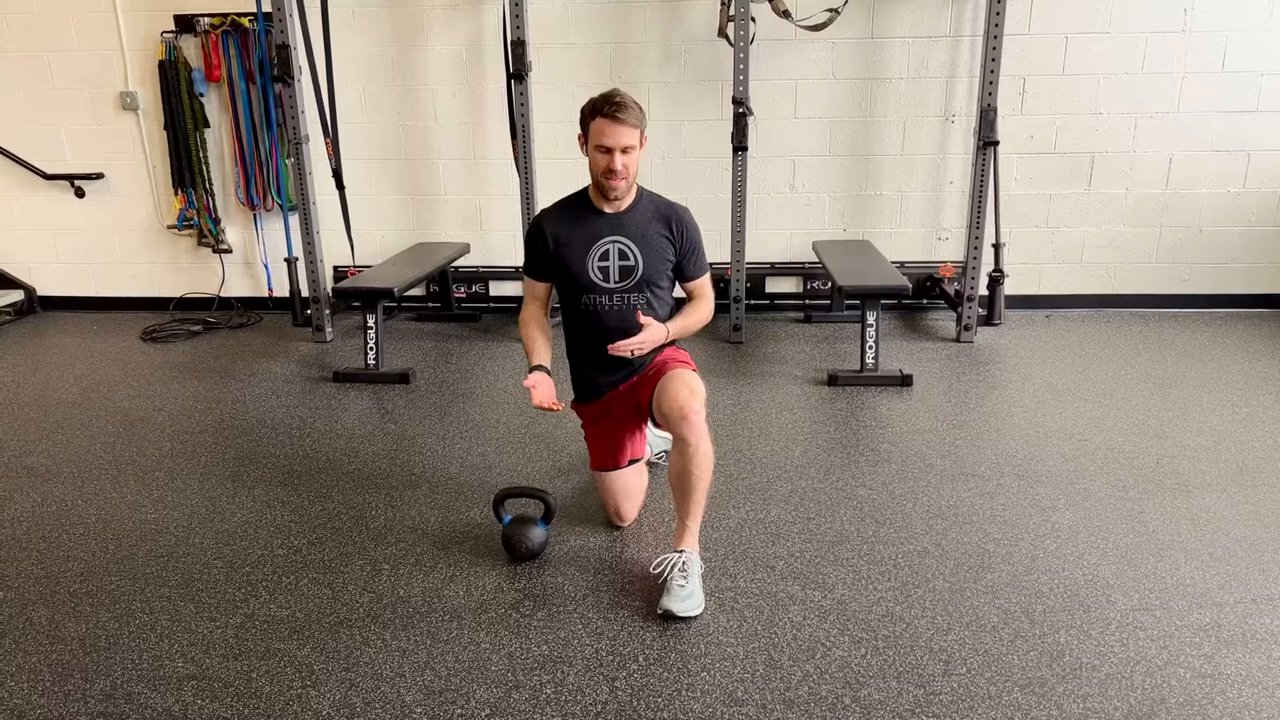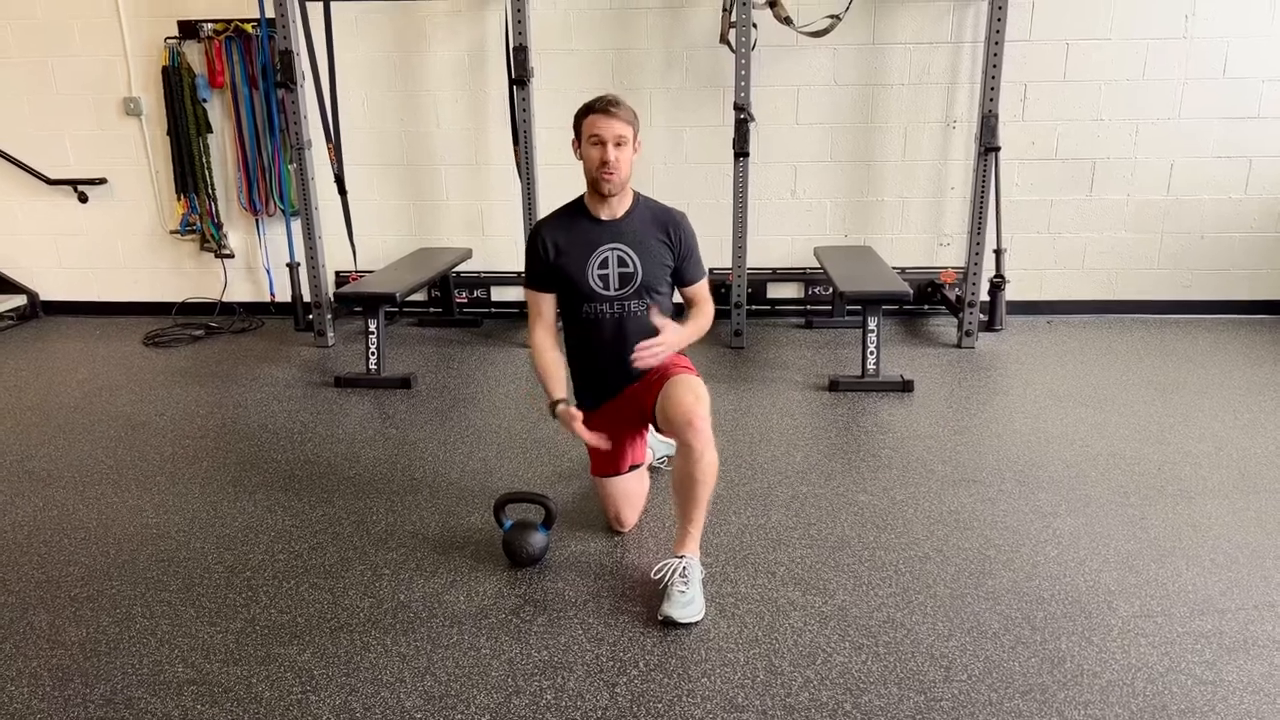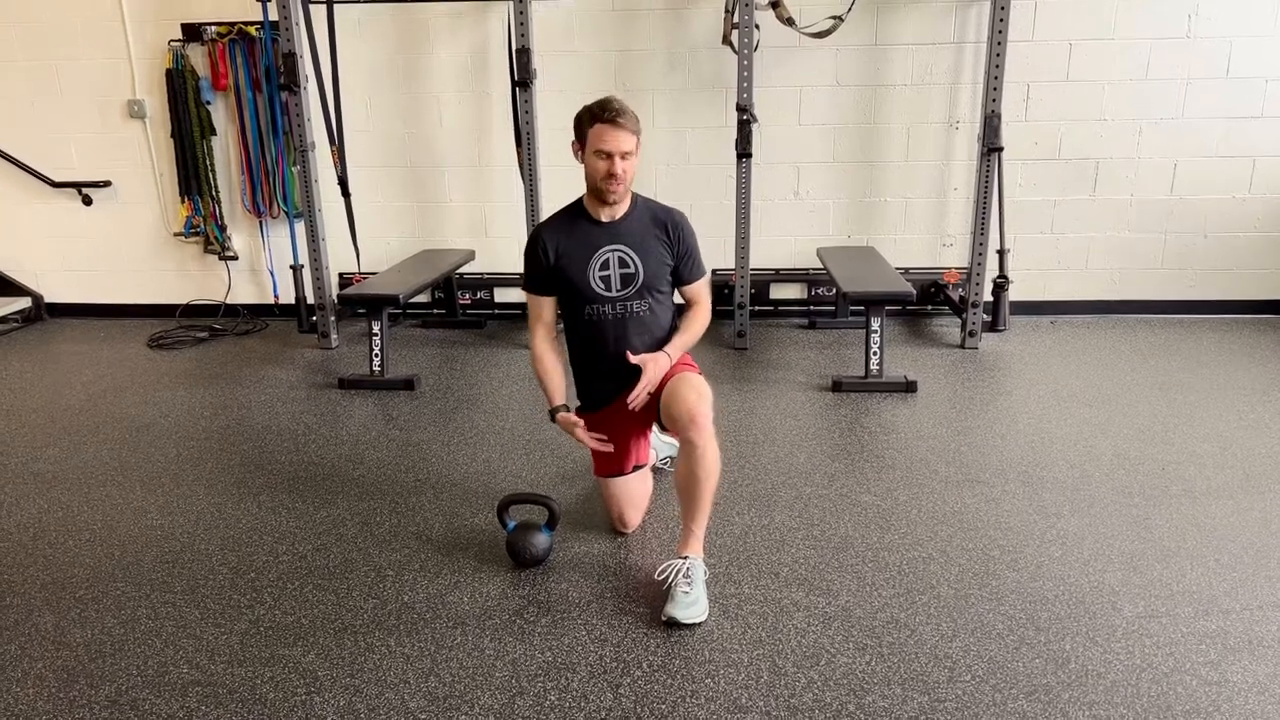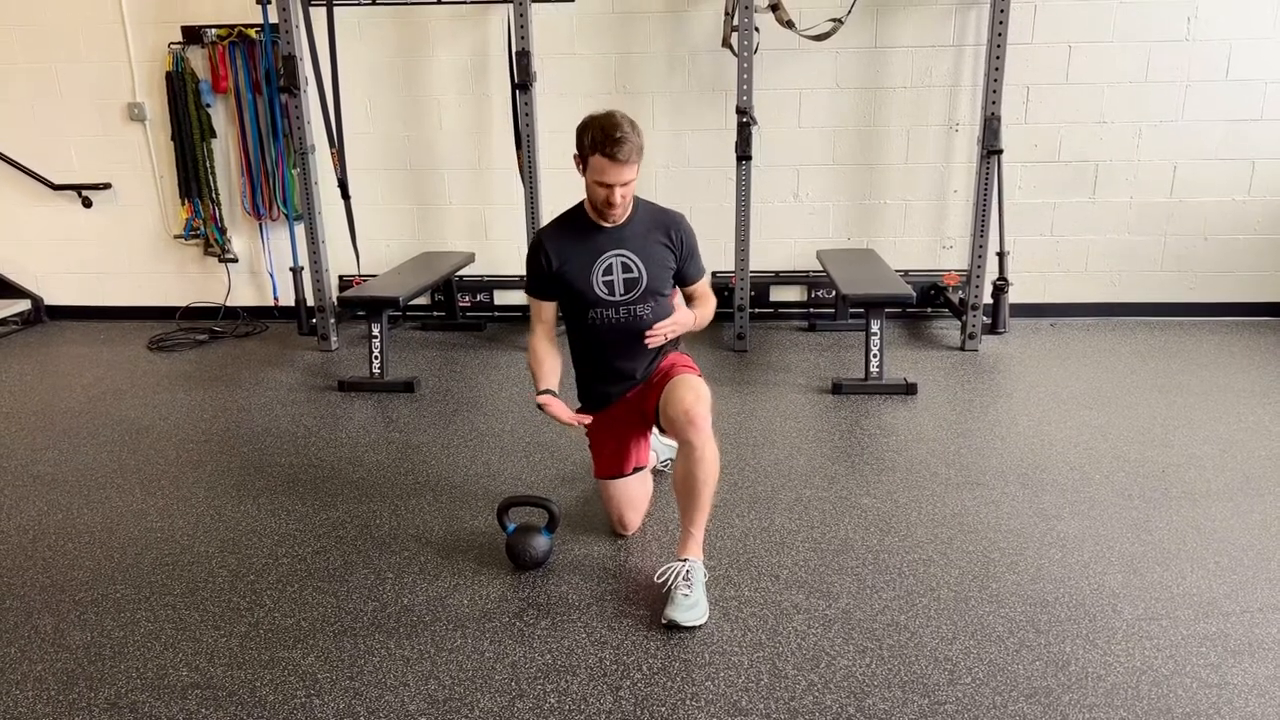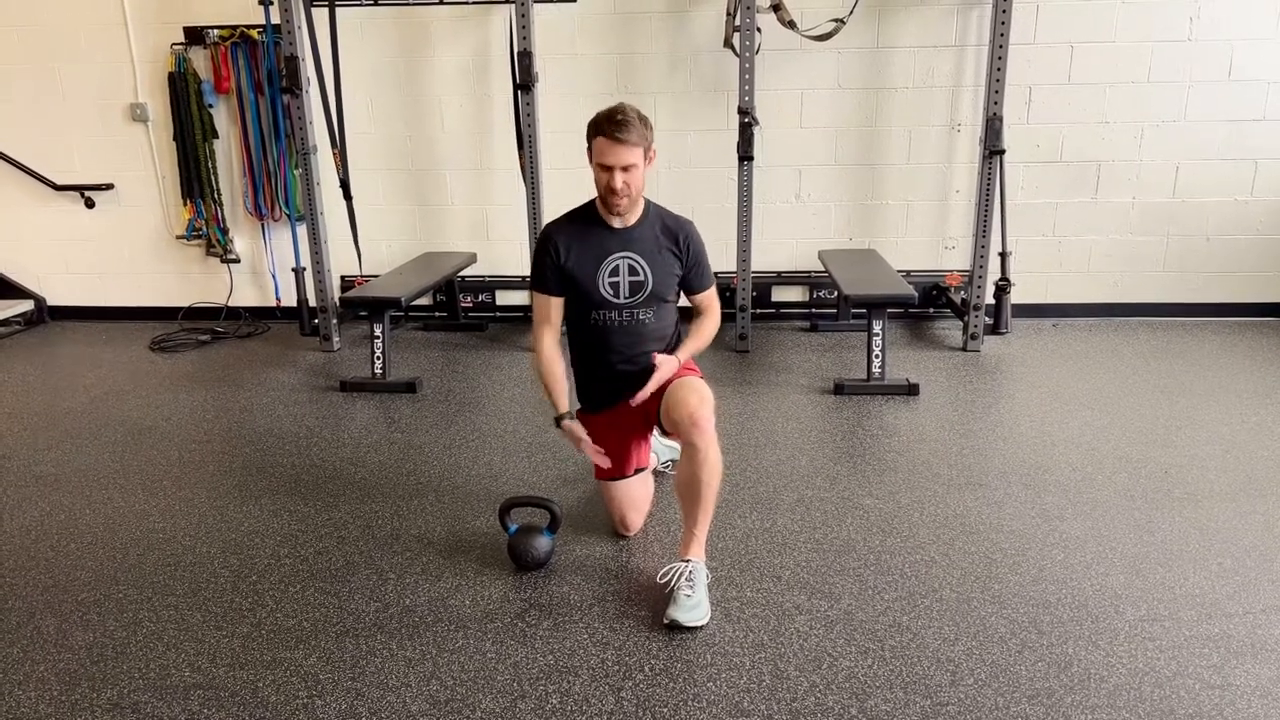
dt=0.7s
person 1, frame 1
left shoulder: (673, 220)
right shoulder: (552, 226)
left elbow: (704, 301)
right elbow: (535, 305)
left wrist: (663, 331)
right wrist: (539, 368)
left hip: (659, 361)
right hip: (597, 385)
left knee: (688, 414)
right knee: (622, 516)
left ankle: (687, 552)
right ankle: (645, 442)
person 1, frame 2
left shoulder: (670, 224)
right shoulder: (549, 235)
left elbow: (703, 305)
right elbow: (542, 328)
left wrist: (677, 335)
right wrist: (560, 405)
left hip: (661, 368)
right hip: (599, 391)
left knee: (693, 421)
right knee: (622, 520)
left ankle: (687, 557)
right ankle: (647, 443)
person 1, frame 3
left shoulder: (669, 224)
right shoulder: (550, 239)
left elbow: (700, 304)
right elbow: (542, 330)
left wrist: (666, 355)
right wrist: (559, 408)
left hip: (663, 368)
right hip: (602, 393)
left knee: (695, 417)
right knee: (626, 522)
left ankle: (691, 557)
right ankle: (650, 446)
person 1, frame 4
left shoulder: (671, 227)
right shoulder: (551, 243)
left elbow: (705, 299)
right elbow: (543, 328)
left wrist: (687, 318)
right wrist: (546, 389)
left hip: (664, 366)
right hip: (604, 393)
left knee: (692, 417)
right knee: (626, 523)
left ankle: (690, 560)
right ankle: (651, 446)
person 1, frame 5
left shoulder: (679, 234)
right shoulder: (559, 239)
left elbow: (709, 312)
right elbow: (546, 331)
left wrist: (676, 359)
right wrist: (563, 414)
left hip: (665, 376)
right hip: (604, 396)
left knee: (697, 419)
right knee: (627, 525)
left ankle: (692, 562)
right ankle: (652, 448)
